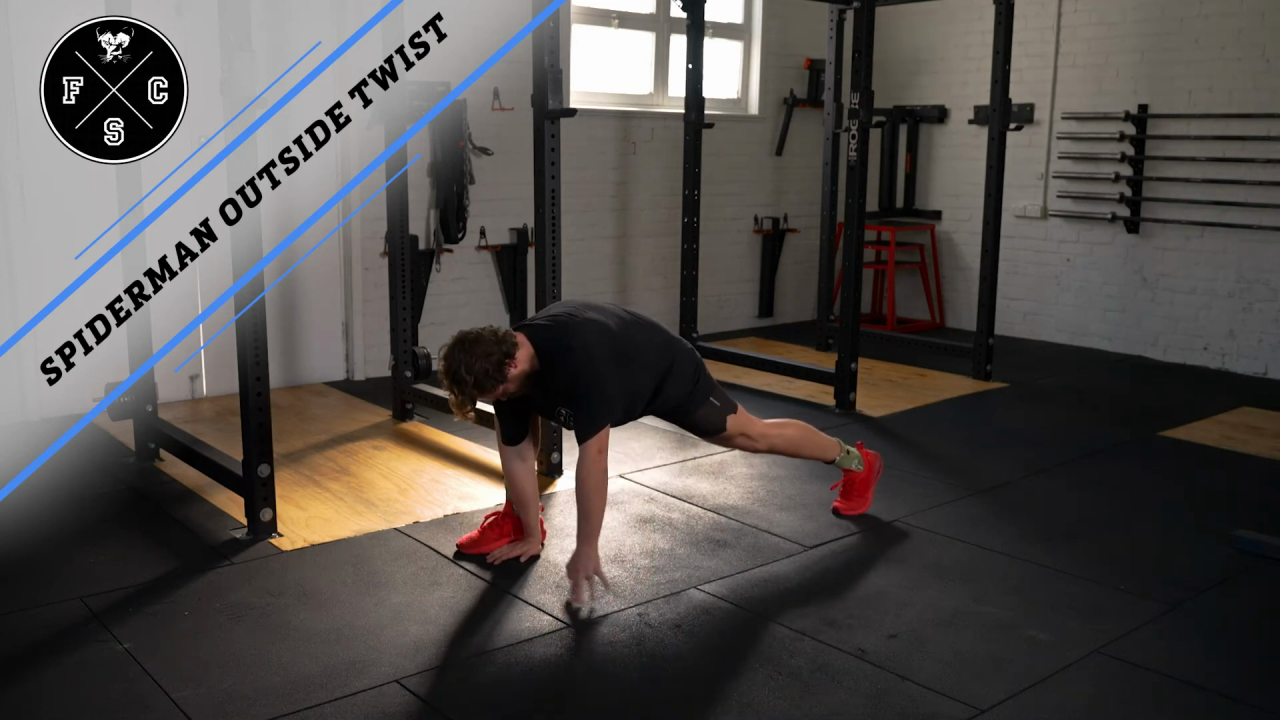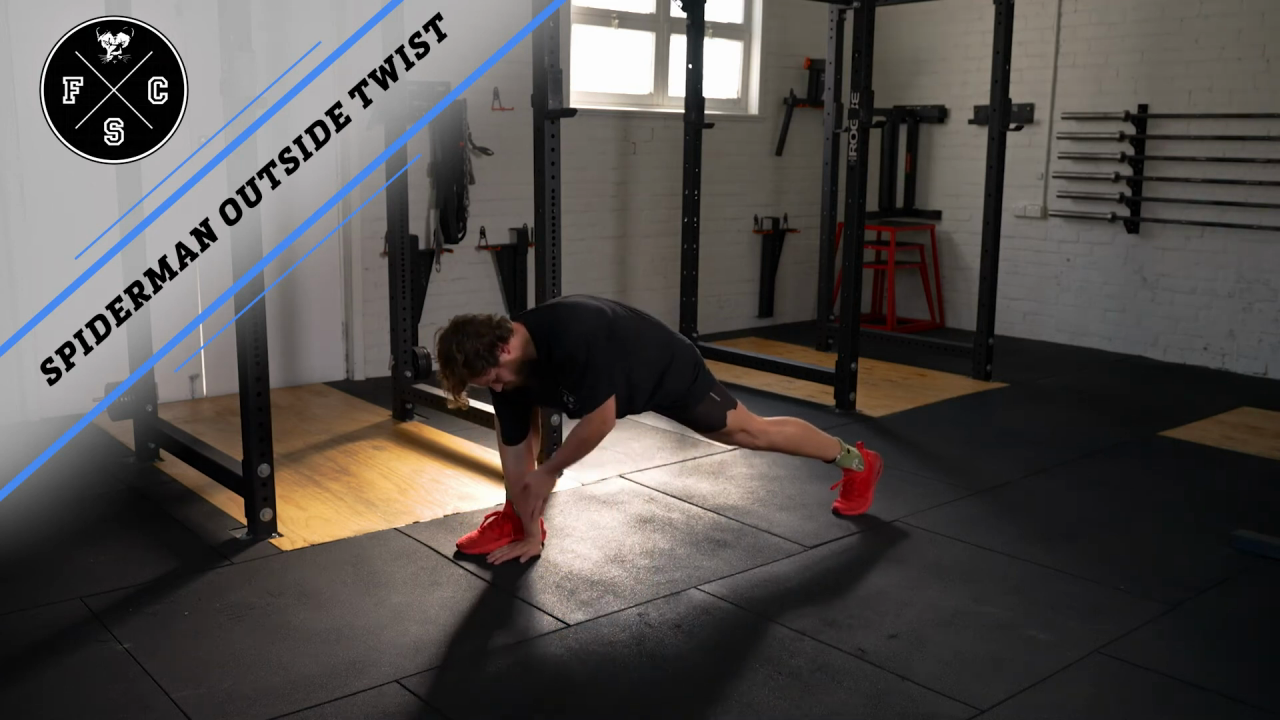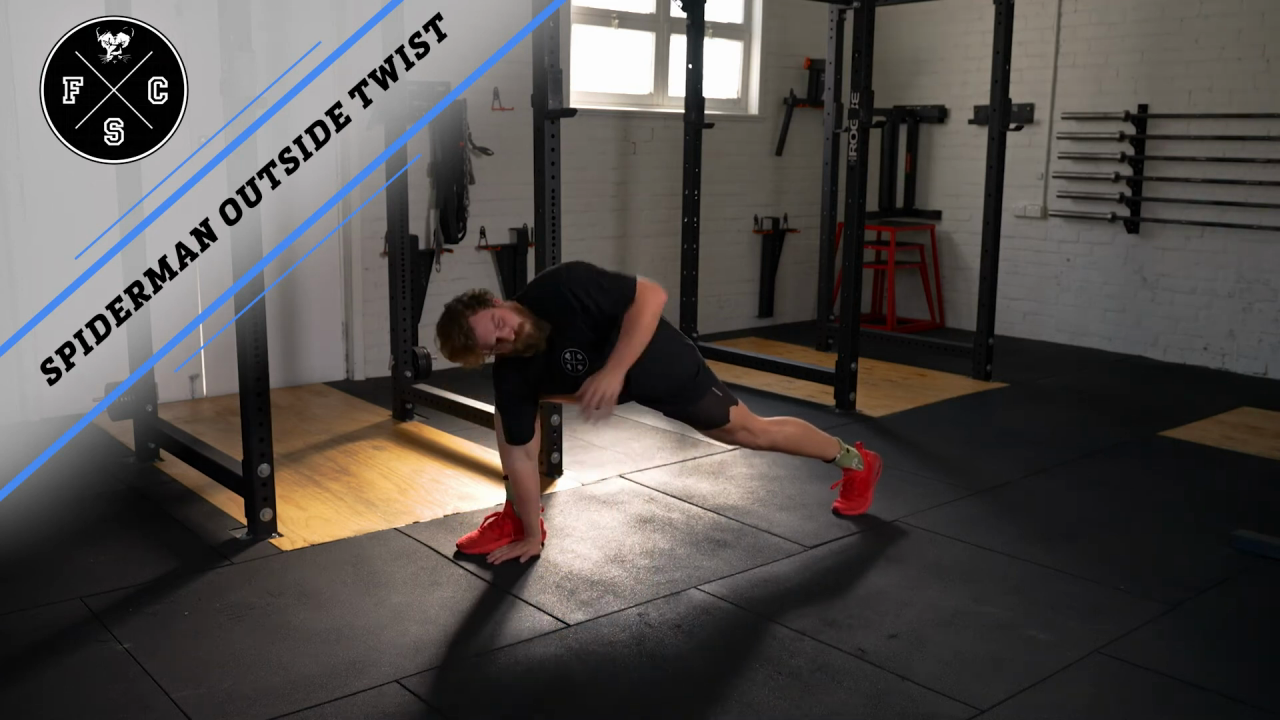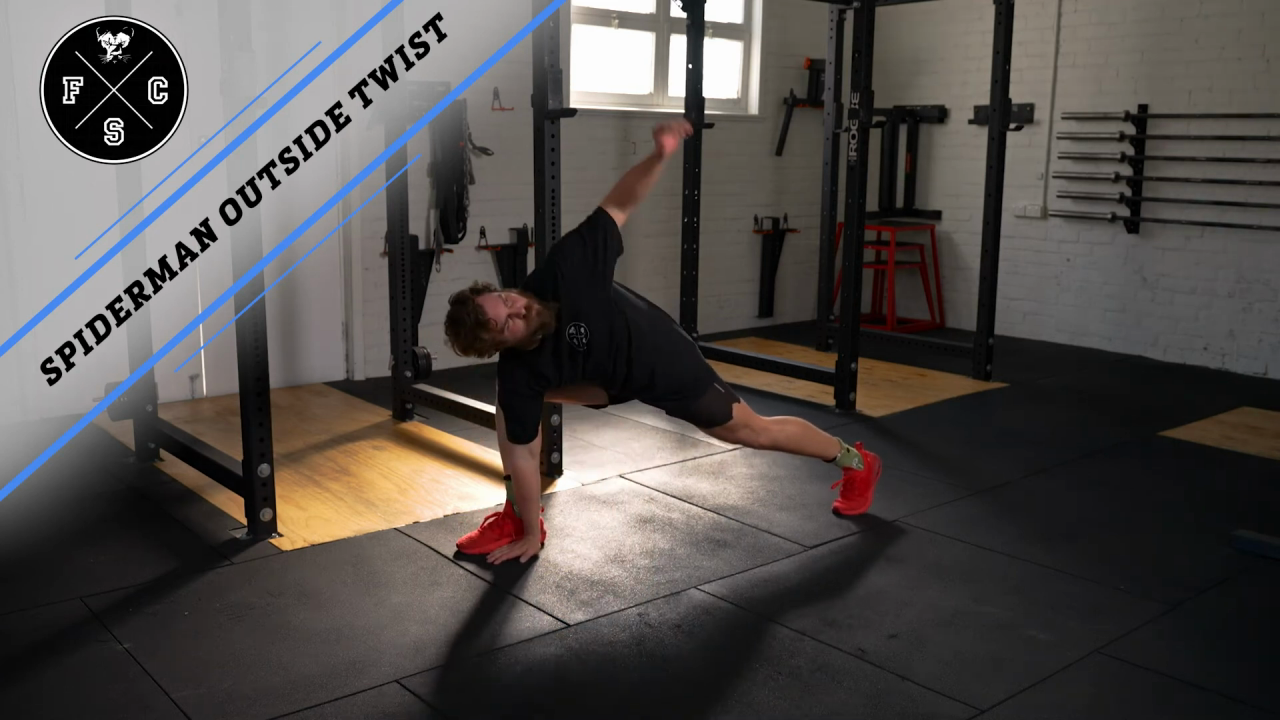
dt=0.4s
person 1, frame 1
left shoulder: (578, 355)
right shoulder: (505, 366)
left elbow: (592, 456)
right elbow: (516, 451)
left wrist: (586, 549)
right wrist: (531, 534)
left hip: (669, 374)
right hip: (622, 379)
left knee: (749, 433)
right knee: (519, 427)
left ankle: (855, 461)
right ankle: (515, 518)
person 1, frame 2
left shoulder: (572, 330)
right shoulder: (505, 368)
left elbow: (600, 421)
right elbow: (517, 451)
left wrist: (547, 473)
right wrist: (529, 534)
left hip: (671, 372)
right hip: (619, 381)
left knee: (749, 431)
right knee: (517, 421)
left ankle: (854, 460)
right ankle: (516, 516)
person 1, frame 3
left shoulder: (562, 288)
right shoulder: (511, 374)
left elbow: (651, 295)
right elbow: (521, 456)
left wrist: (613, 370)
right wrist: (531, 535)
left hip: (666, 368)
right hip: (603, 385)
left knee: (749, 430)
right knee: (514, 422)
left ankle: (853, 459)
right ankle: (515, 518)
person 1, frame 4
left shoulder: (563, 274)
right shoulder: (517, 378)
left elbow: (619, 206)
right elbow: (524, 459)
left wrist: (659, 153)
right wrist: (530, 537)
left hip: (669, 366)
right hip: (606, 381)
left knee: (752, 431)
right knee: (512, 409)
left ankle: (854, 461)
right ankle: (517, 519)
